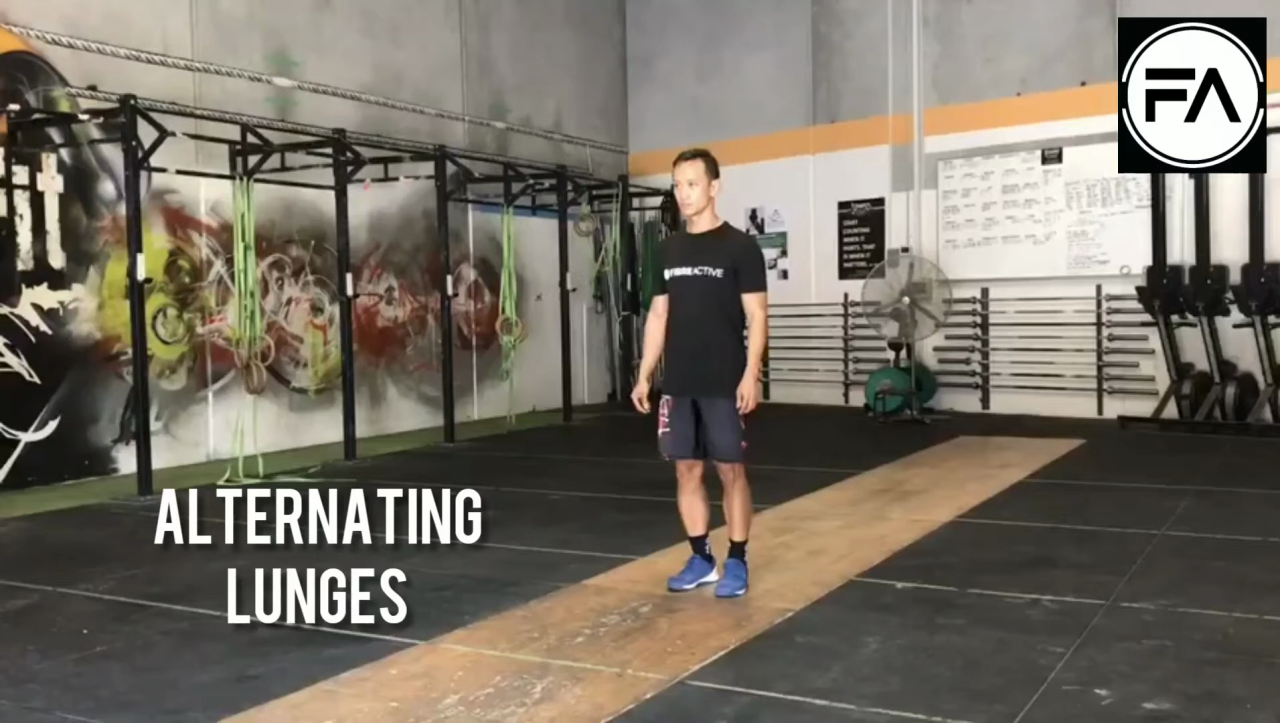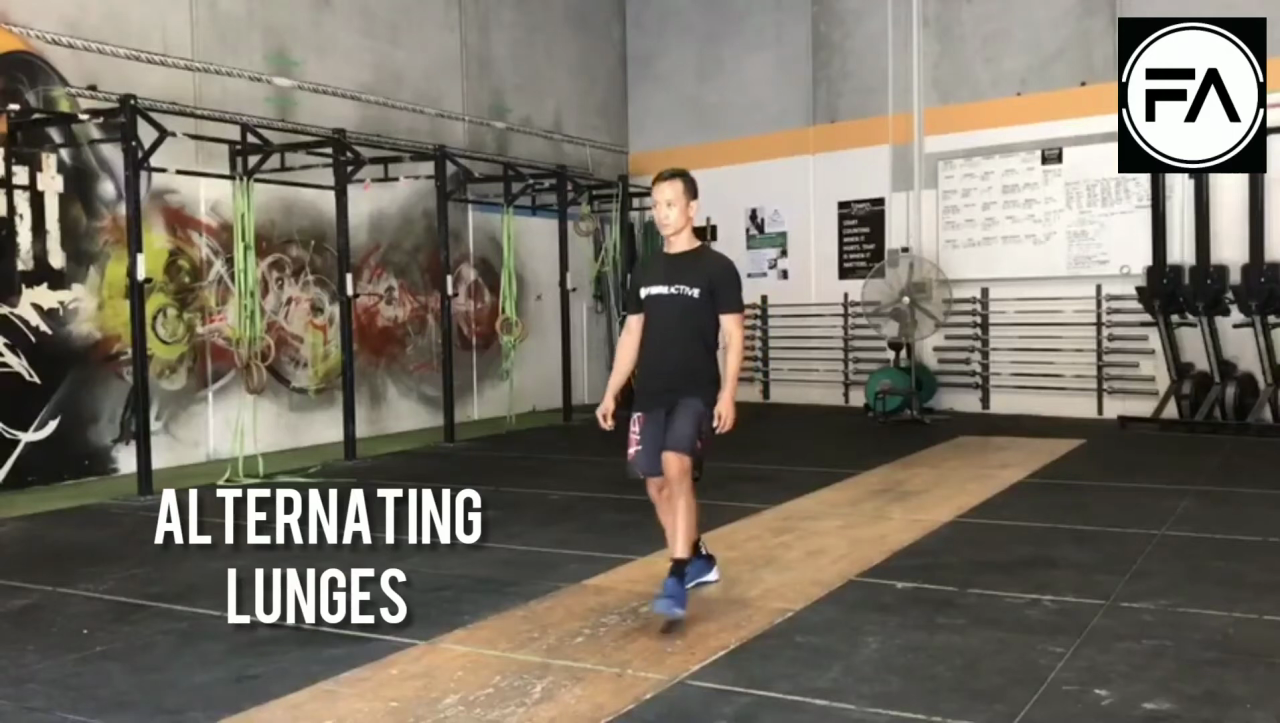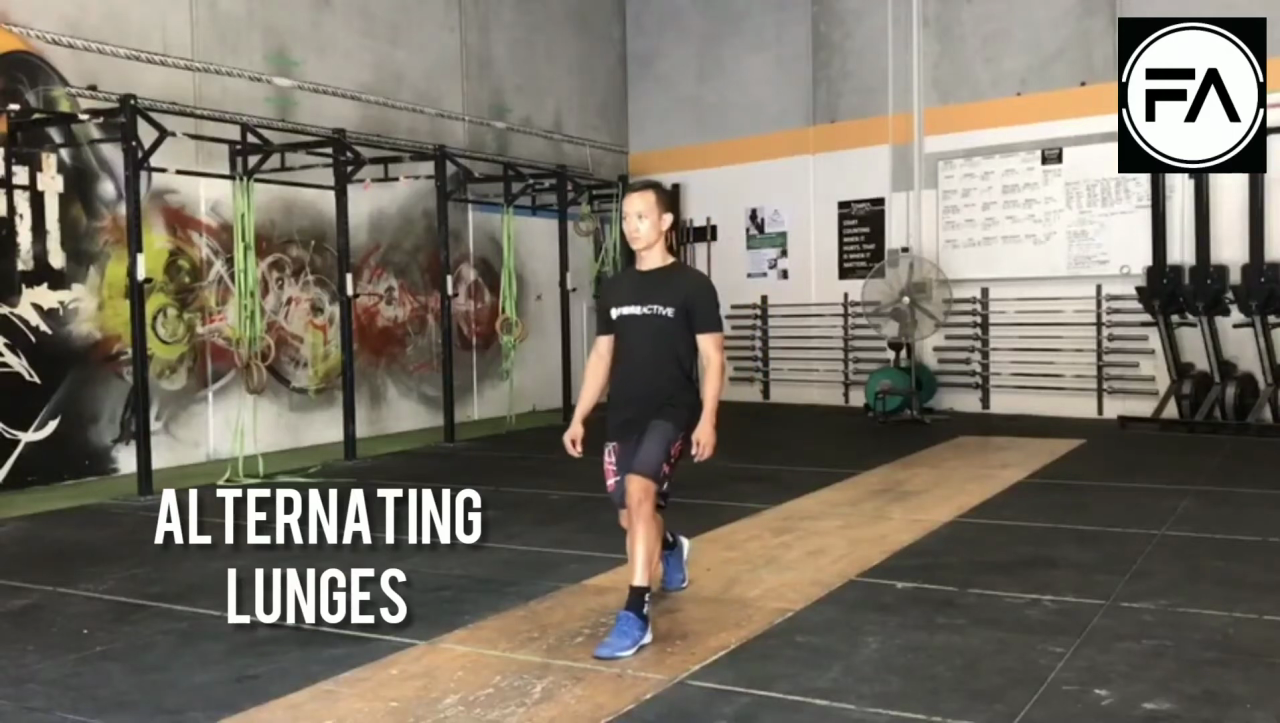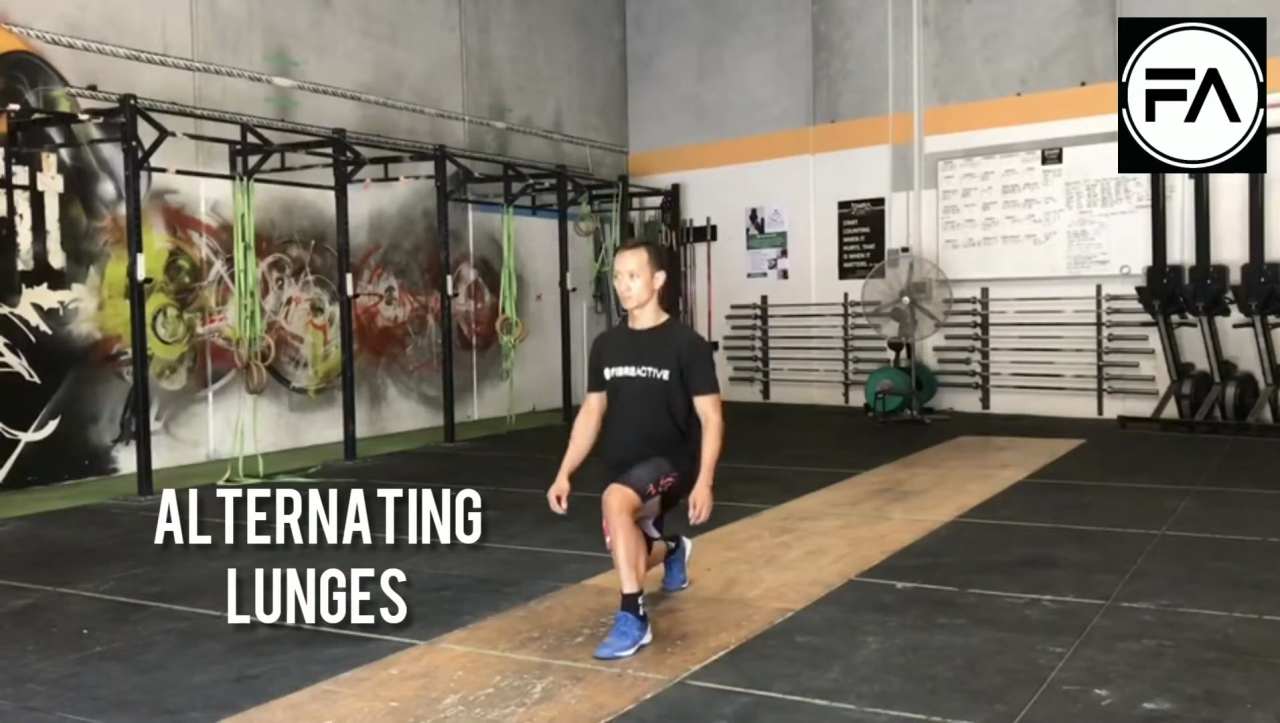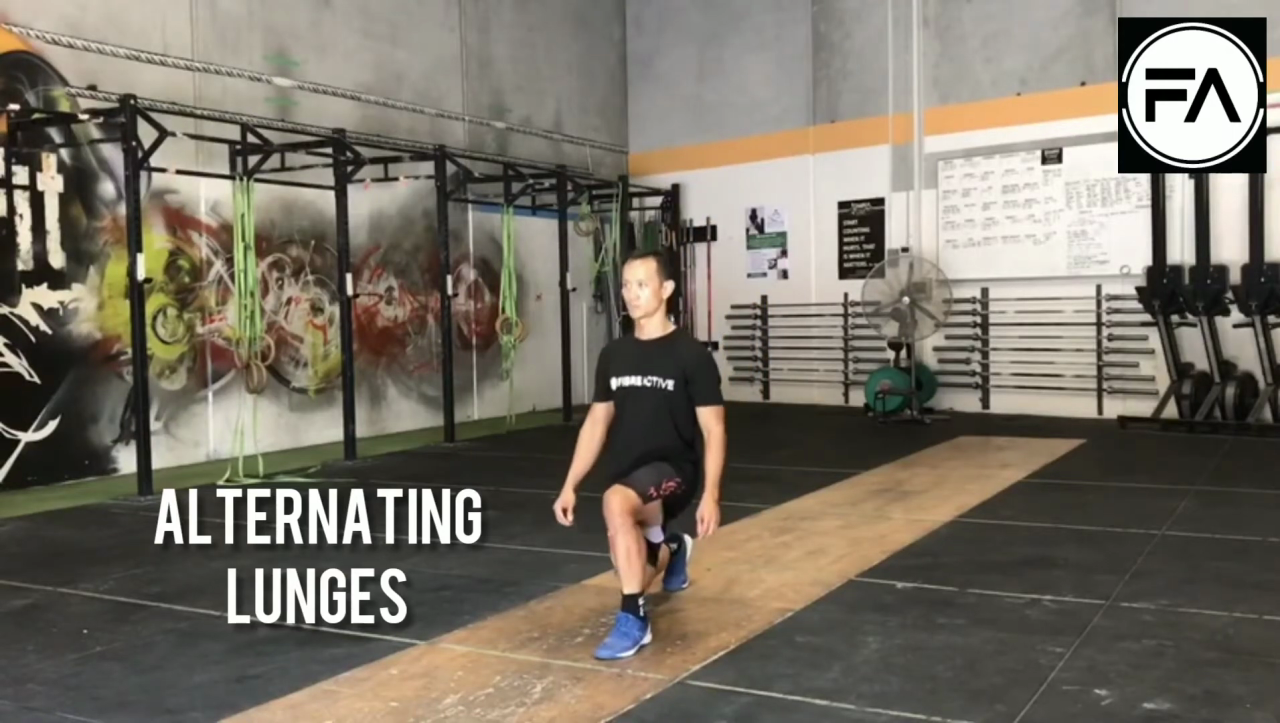
dt=0.5s
person 1, frame 1
left shoulder: (739, 246)
right shoulder: (670, 249)
left elbow: (756, 314)
right elbow: (658, 315)
left wrist: (751, 374)
right wrist: (644, 374)
left hip: (722, 381)
right hip: (678, 382)
left knee: (730, 470)
right knee: (686, 470)
left ankle: (736, 562)
right ankle: (700, 559)
person 1, frame 2
left shoulder: (716, 267)
right shoulder: (646, 270)
left elbow: (734, 336)
right elbow: (632, 335)
left wrist: (728, 394)
right wrist: (611, 392)
left hip: (695, 392)
right hip: (650, 395)
left knee: (676, 469)
right knee: (658, 485)
left ankle: (677, 579)
right ankle: (699, 561)
person 1, frame 3
left shoulder: (692, 285)
right shoulder: (614, 288)
left elbow: (712, 356)
right elbow: (601, 356)
left wrist: (707, 419)
right wrist: (578, 417)
left hip: (670, 413)
right hip: (623, 417)
left knee: (639, 496)
right knee: (631, 516)
left ankle: (636, 616)
right ankle: (672, 547)
person 1, frame 4
left shoulder: (686, 345)
right shoulder: (606, 345)
left elbow: (711, 418)
right elbow: (591, 412)
left wrist: (704, 482)
right wrist: (564, 473)
left hip: (670, 462)
right hip: (624, 468)
left knee: (615, 502)
right knee: (629, 562)
left ankle: (633, 619)
right ankle: (672, 547)
person 1, frame 5
left shoulder: (691, 356)
right shoulder: (613, 355)
left elbow: (713, 430)
right elbow: (597, 422)
left wrist: (711, 496)
right wrist: (569, 485)
left hip: (673, 469)
right hip: (628, 473)
left knee: (615, 504)
right knee: (634, 572)
left ankle: (633, 620)
right ankle: (672, 546)
